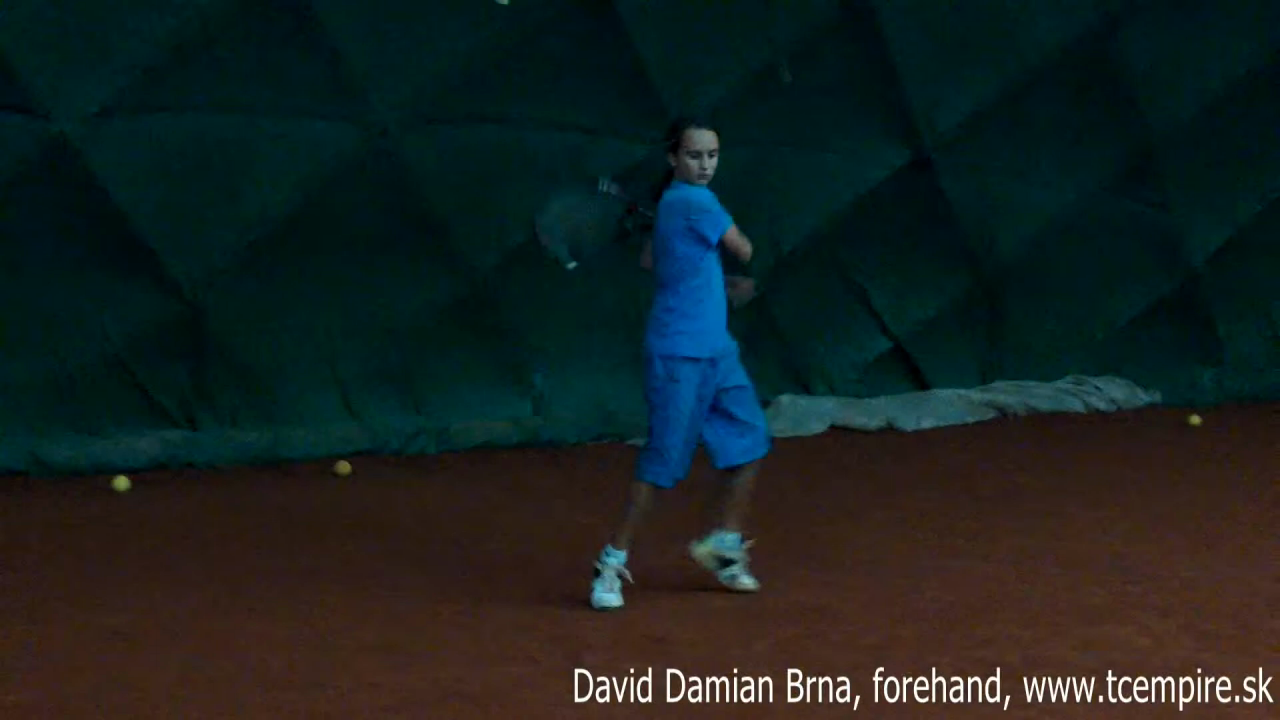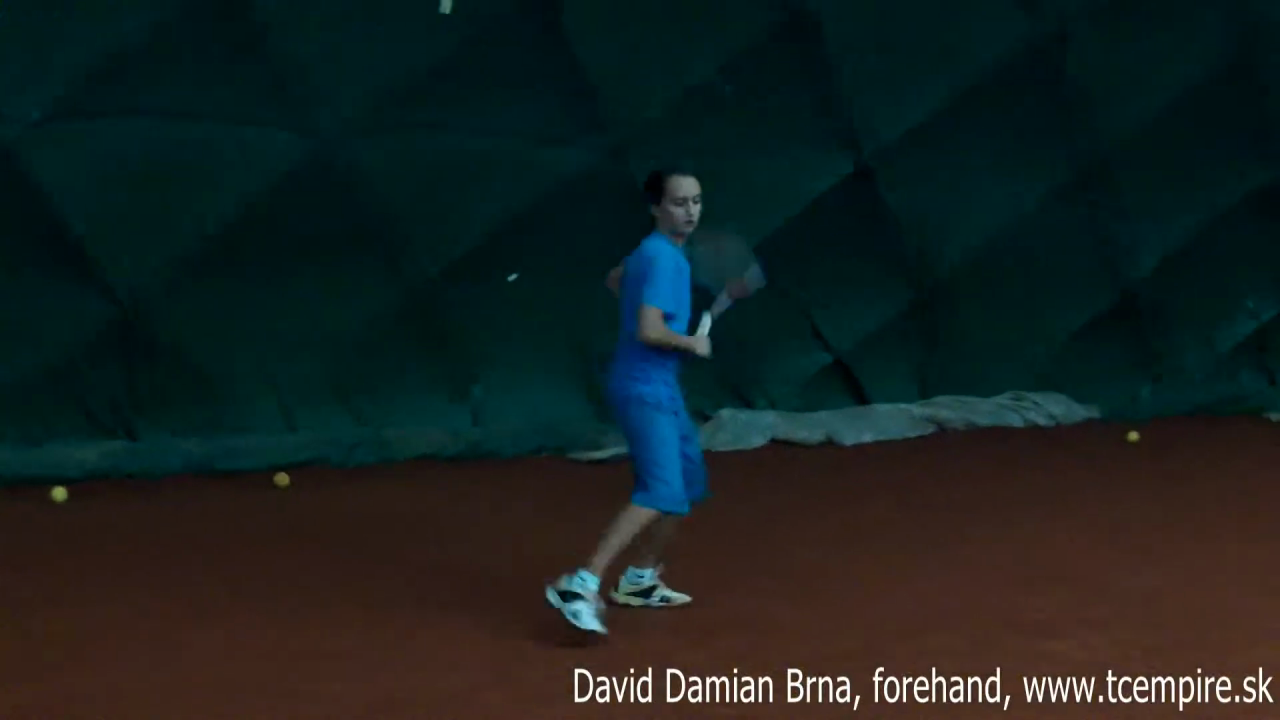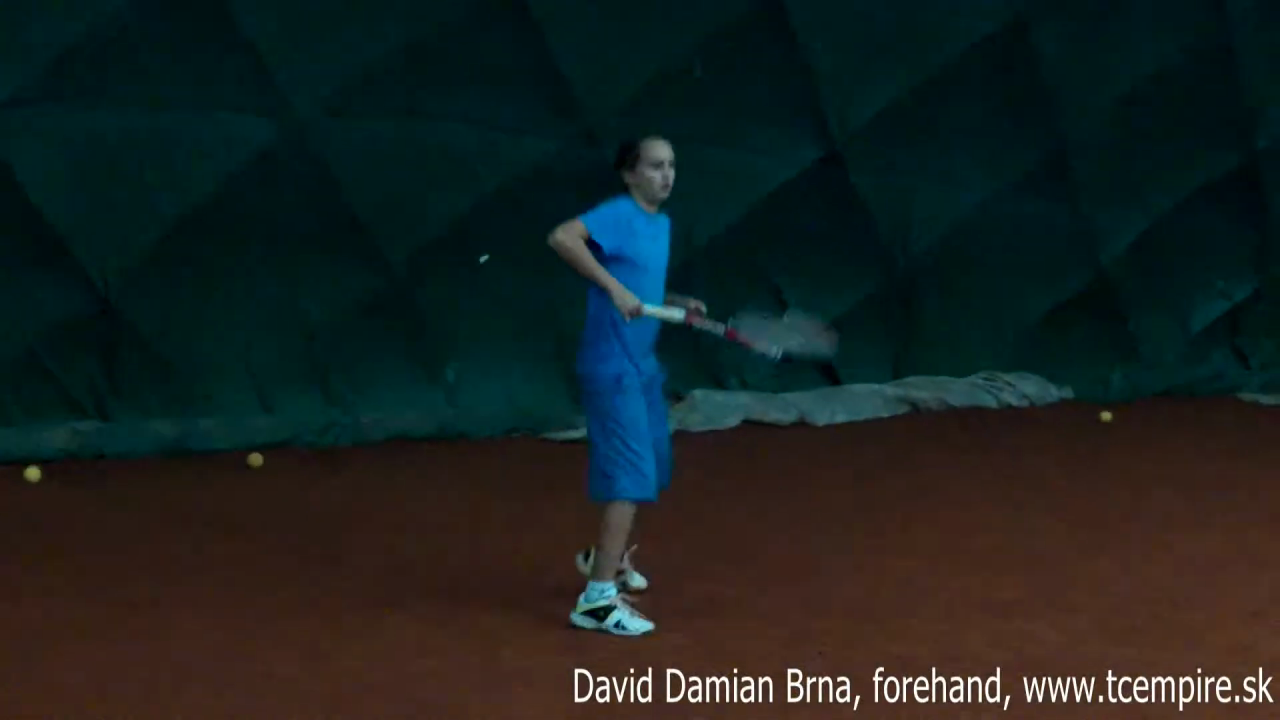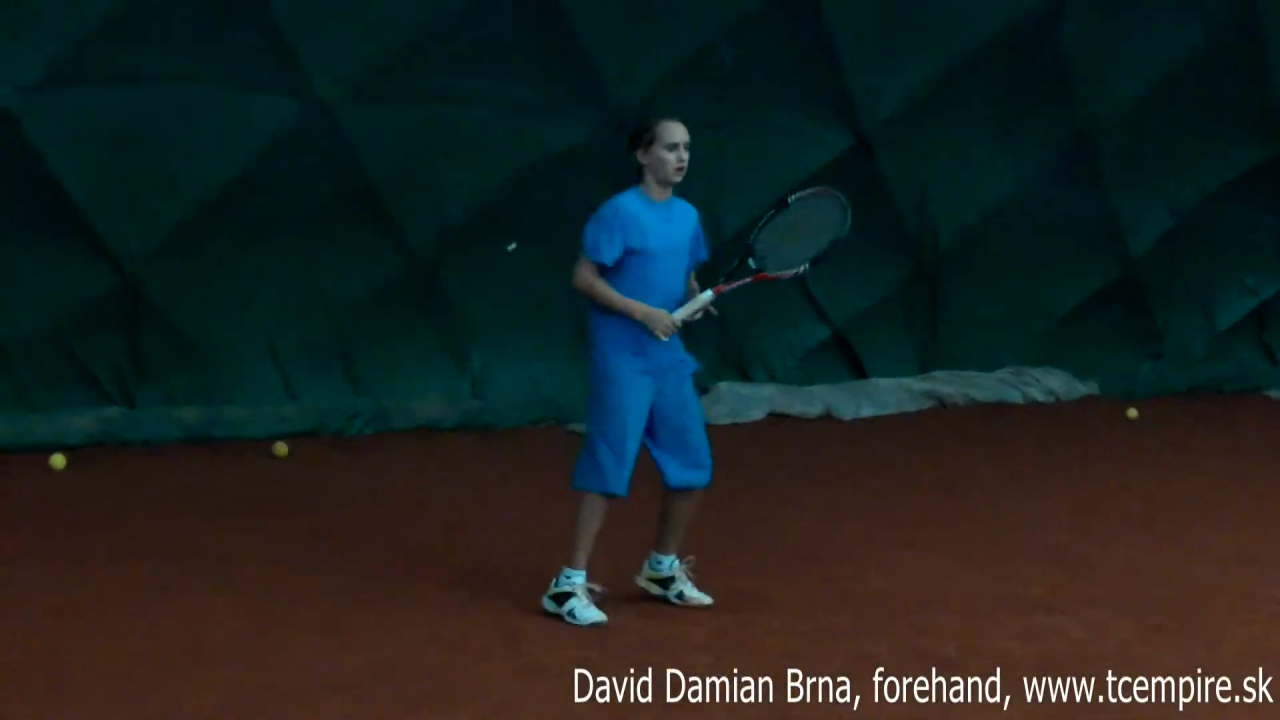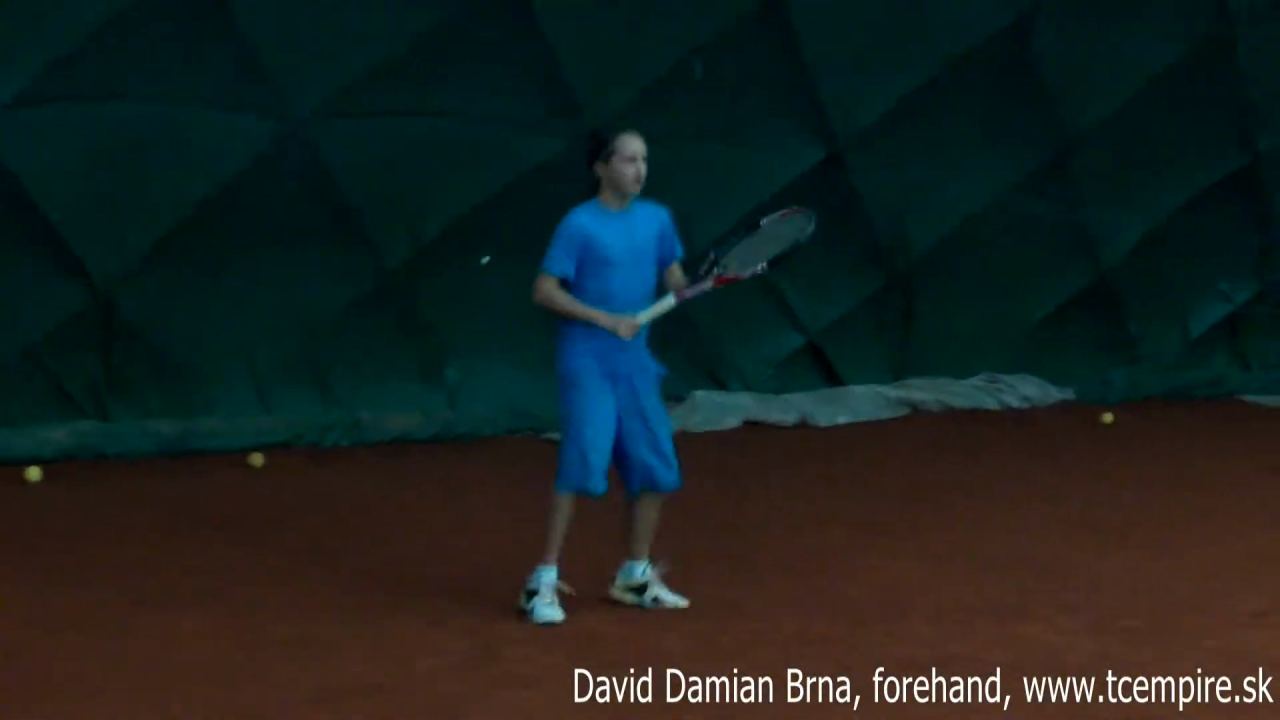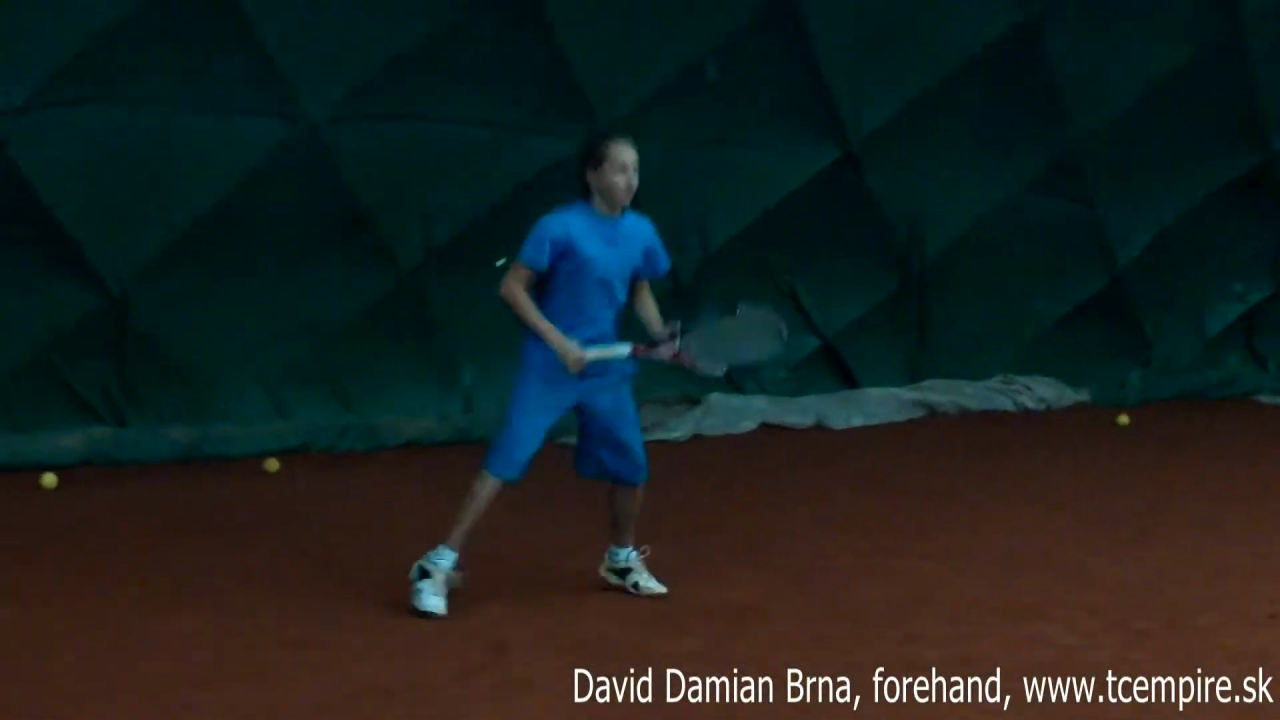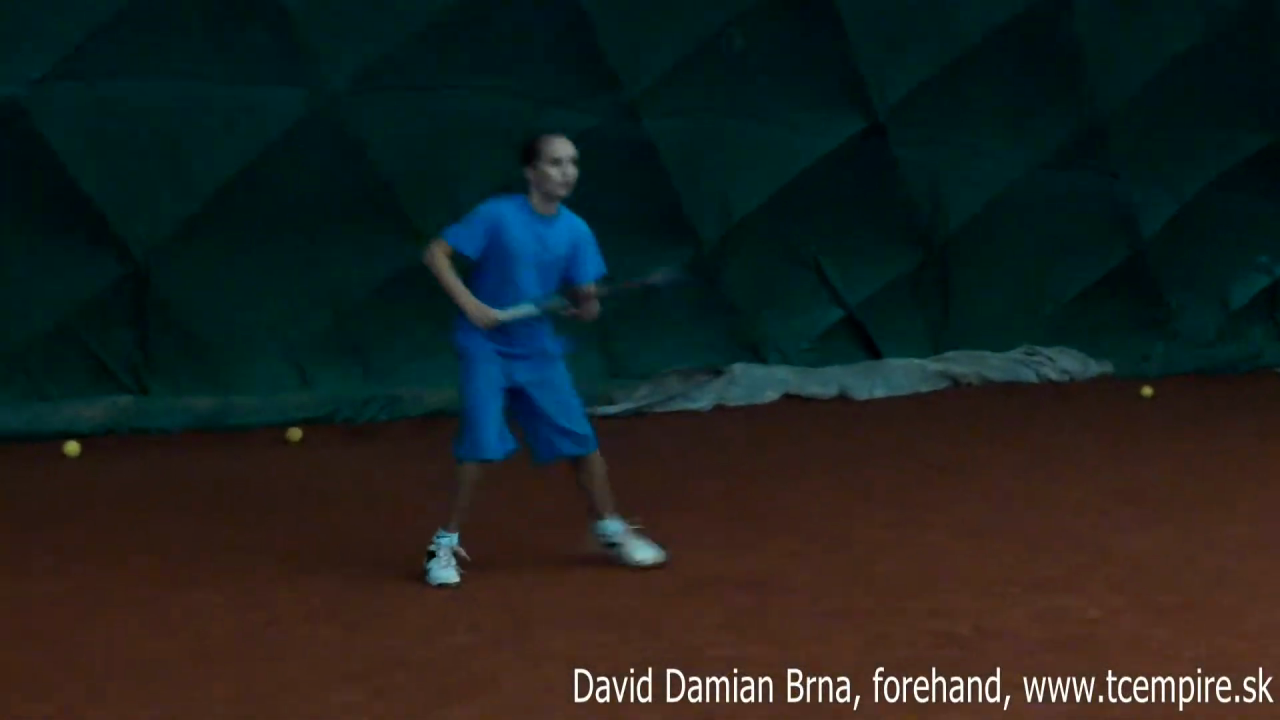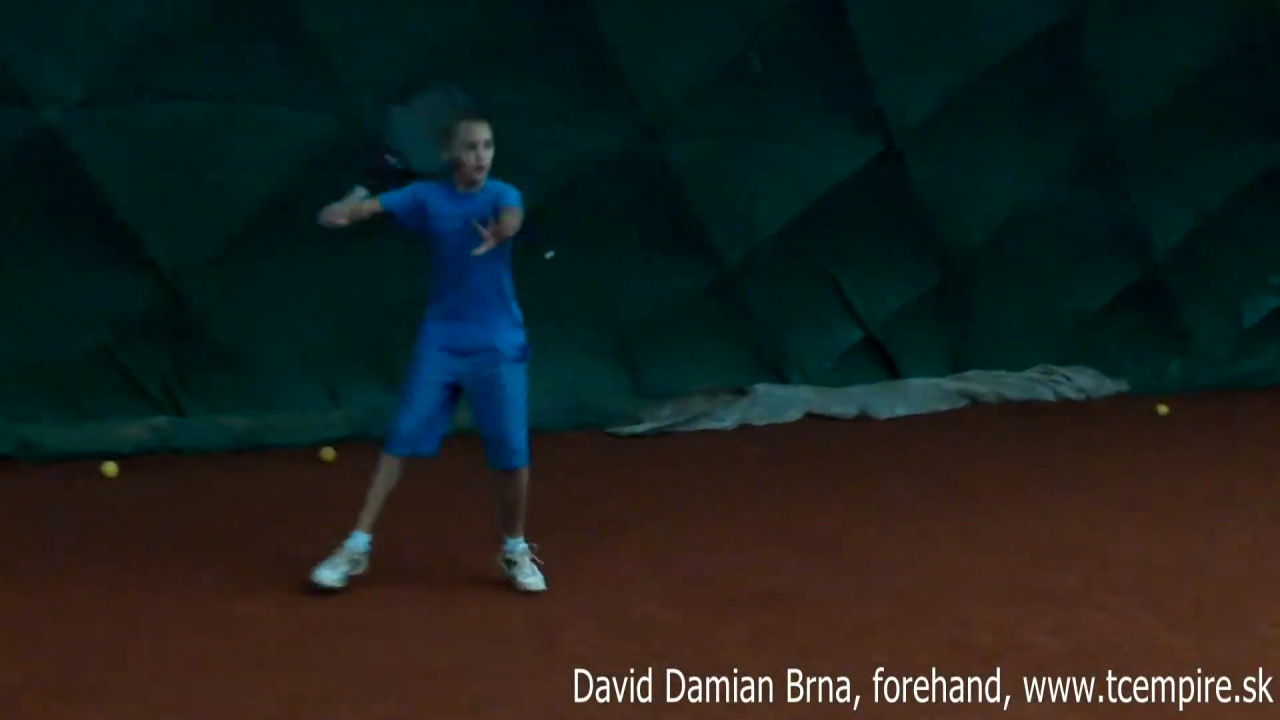
dt=0.3s
person 1, frame 1
left shoulder: (678, 201)
right shoulder: (694, 201)
left elbow: (650, 260)
right elbow: (743, 249)
left hip: (716, 349)
right hip: (680, 353)
left knee: (748, 444)
right knee: (664, 459)
left ankle: (724, 545)
right ankle: (612, 559)
person 1, frame 2
left shoulder: (654, 251)
right shoulder: (663, 260)
left elbow: (615, 280)
right elbow: (648, 332)
right wrist: (691, 343)
left hip: (659, 390)
right hip: (641, 389)
left knee: (687, 478)
right knee: (660, 492)
left ankle: (640, 579)
right ankle: (580, 585)
person 1, frame 3
left shoulder: (659, 224)
right shoulder: (618, 215)
right elbow: (561, 238)
left wrist: (679, 304)
right wrist: (615, 290)
left hip: (643, 366)
right hip: (610, 367)
left knee: (652, 470)
right knee: (627, 478)
left ankle: (601, 555)
right ankle: (599, 598)
person 1, frame 4
left shoulder: (688, 216)
right shoulder: (619, 211)
right elbow: (583, 279)
left wrist: (698, 301)
right wrist: (643, 312)
left hip: (669, 359)
right hip: (621, 359)
left knee: (693, 470)
right knee: (608, 471)
left ankle: (662, 568)
right ankle: (570, 583)
person 1, frame 5
left shoulder: (658, 220)
right shoulder: (578, 225)
left elbow: (672, 279)
right elbow: (544, 291)
left wrist: (694, 289)
right wrist: (603, 321)
left hip: (635, 363)
right hip: (584, 363)
left knee: (658, 472)
right knee: (582, 470)
left ankle: (636, 573)
right ankle: (542, 580)
person 1, frame 6
left shoulder: (642, 233)
right shoulder: (559, 228)
left elbow: (640, 294)
right elbow: (511, 288)
left wrist: (660, 333)
right wrist: (557, 342)
left hip: (604, 366)
right hip: (547, 365)
left knee: (631, 465)
right knee: (507, 459)
left ankle: (622, 560)
right ankle: (440, 563)
person 1, frame 7
left shoulder: (577, 231)
right shoulder: (497, 214)
left elbow: (587, 297)
right elbow: (435, 253)
left wrist: (586, 307)
right wrist: (469, 303)
left hip: (539, 348)
right hip: (484, 345)
left knee: (580, 439)
right knee: (482, 442)
left ankle: (611, 529)
right ankle: (445, 542)
person 1, frame 8
left shoulder: (502, 194)
right shoulder: (426, 196)
left elbow: (512, 219)
right elbow: (365, 207)
left wrist: (496, 234)
right wrist: (342, 211)
left hip: (498, 343)
right hip: (439, 338)
left knee: (512, 451)
right knee: (403, 439)
left ankle: (516, 550)
right ankle: (357, 547)
